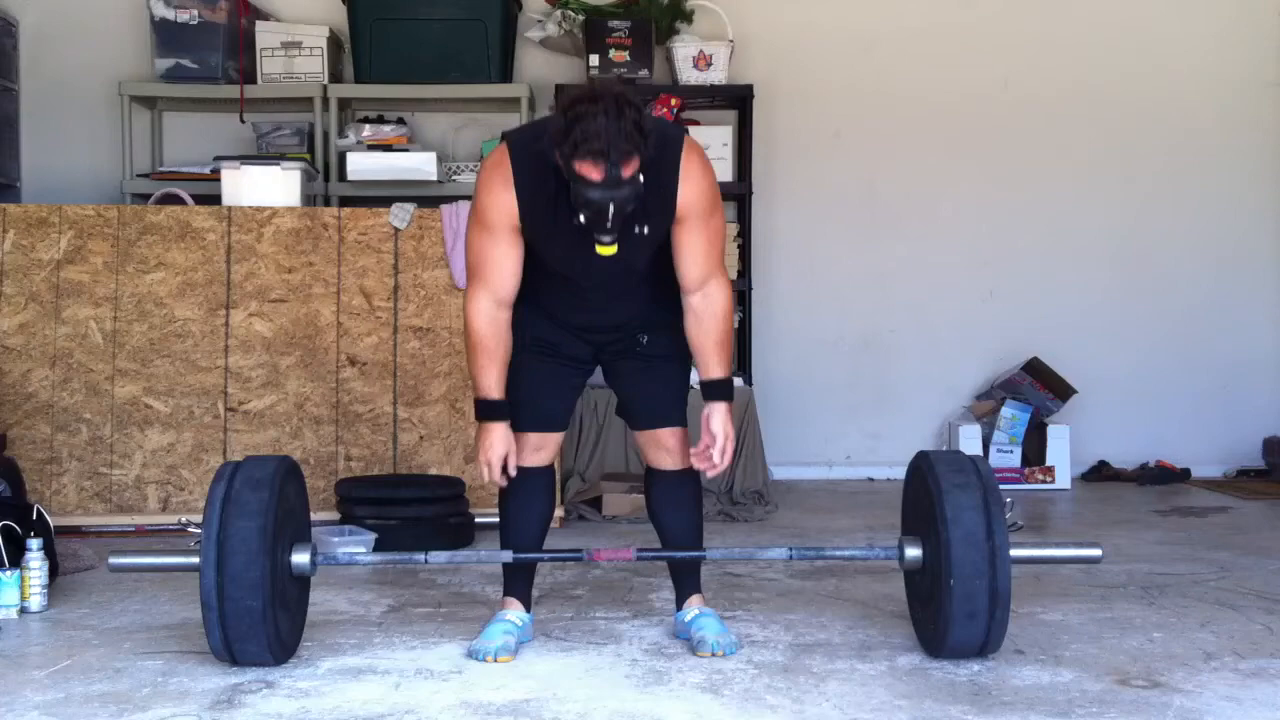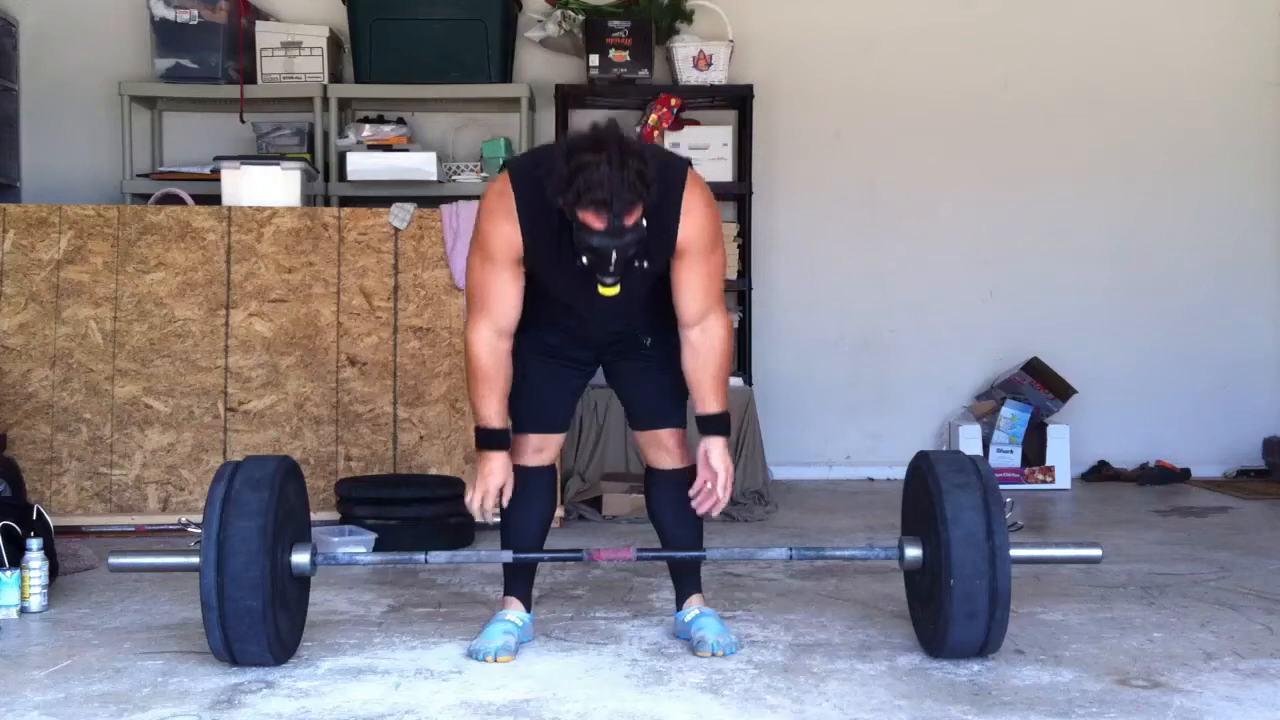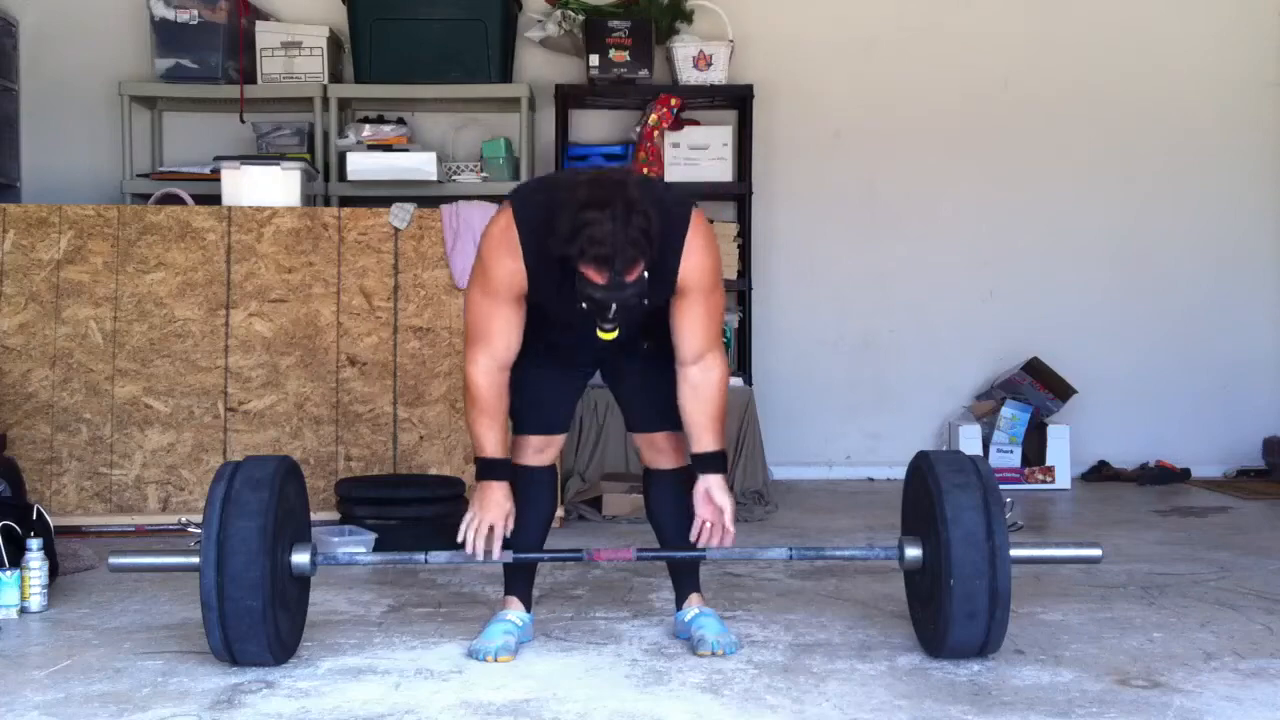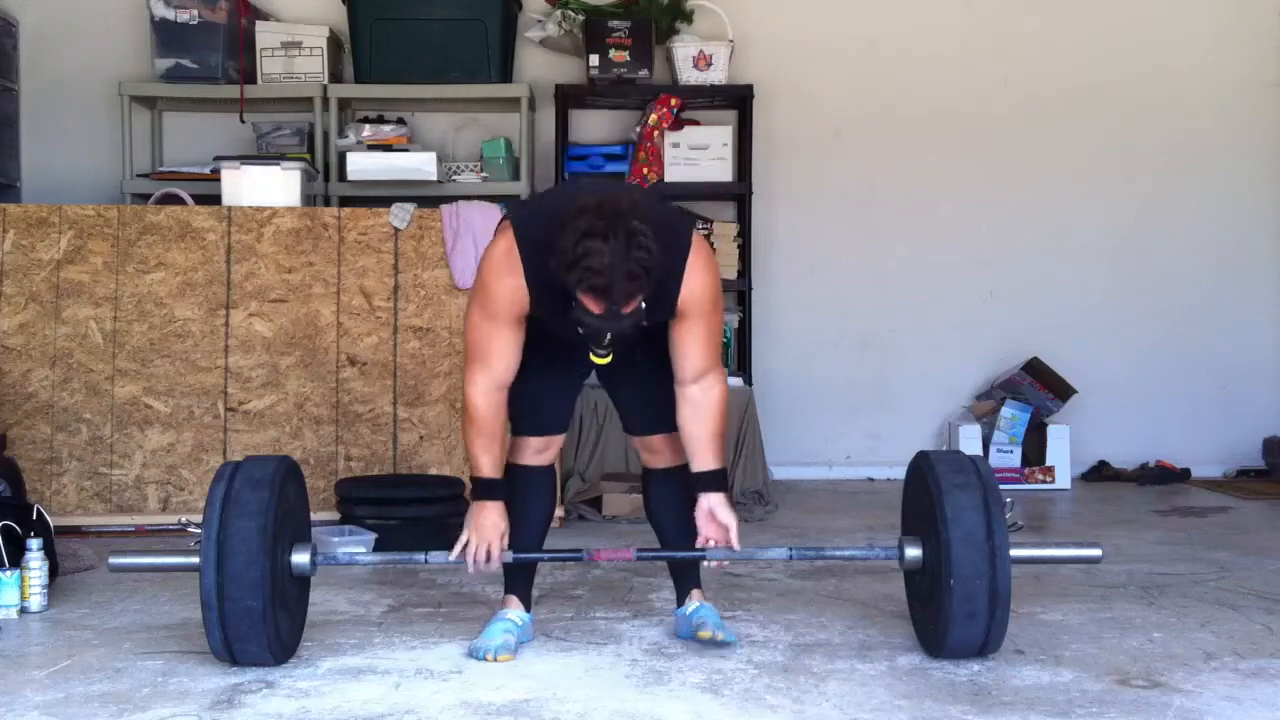
dt=0.1s
person 1, frame 1
left shoulder: (683, 167)
right shoulder: (509, 172)
left elbow: (706, 288)
right elbow: (489, 302)
left wrist: (718, 395)
right wrist: (492, 415)
left hip: (649, 321)
right hip: (546, 324)
left knee: (668, 446)
right knee: (531, 449)
left ankle: (691, 603)
right ankle: (515, 606)
person 1, frame 2
left shoulder: (685, 200)
right shoulder: (511, 203)
left elbow: (703, 322)
right elbow: (490, 330)
left wrist: (714, 430)
right wrist: (491, 445)
left hip: (647, 326)
right hip: (548, 328)
left knee: (666, 446)
right knee: (532, 449)
left ankle: (691, 603)
right ankle: (515, 606)
person 1, frame 3
left shoulder: (687, 238)
right shoulder: (514, 239)
left elbow: (699, 360)
right elbow: (488, 365)
left wrist: (711, 470)
right wrist: (492, 476)
left hip: (648, 331)
right hip: (547, 332)
left knee: (666, 446)
right knee: (533, 446)
left ankle: (691, 604)
right ankle: (516, 607)
person 1, frame 4
left shoulder: (689, 261)
right shoulder: (513, 259)
left elbow: (699, 380)
right elbow: (486, 384)
left wrist: (712, 488)
right wrist: (486, 496)
right hip: (545, 336)
left knee: (662, 447)
right knee: (533, 447)
left ankle: (691, 599)
right ankle: (515, 607)
